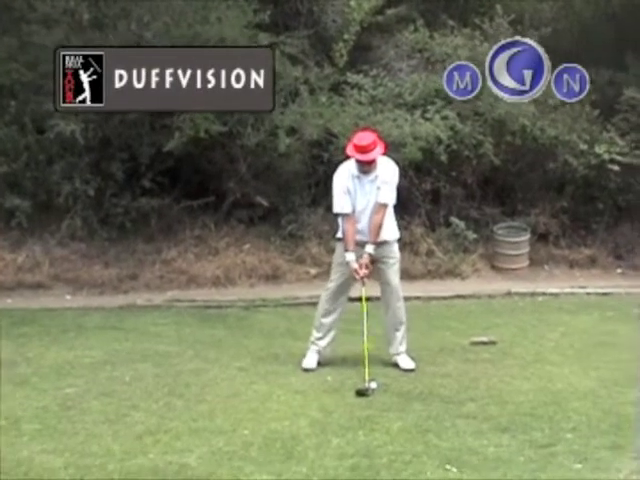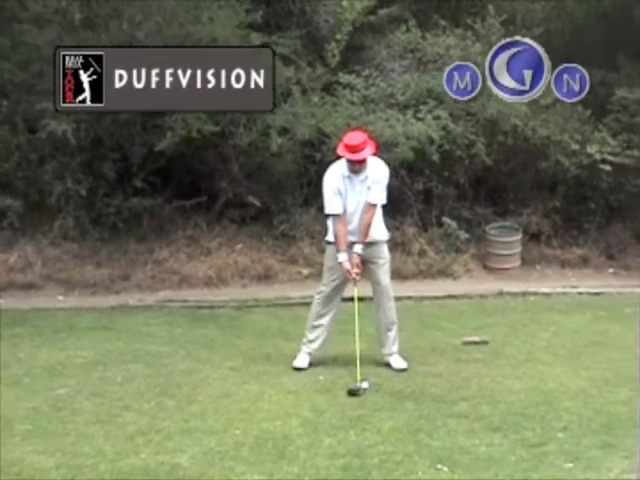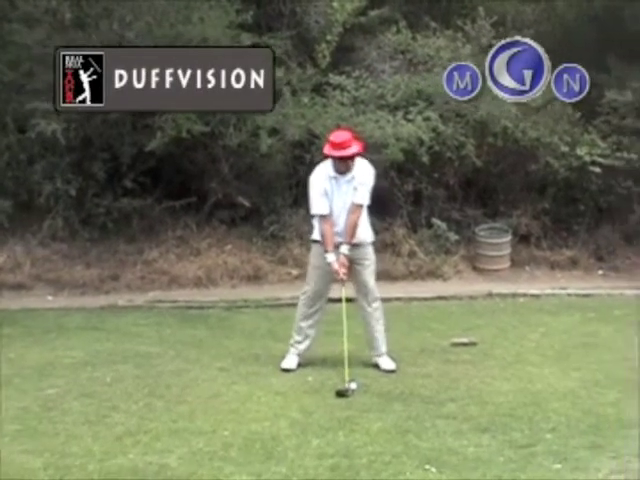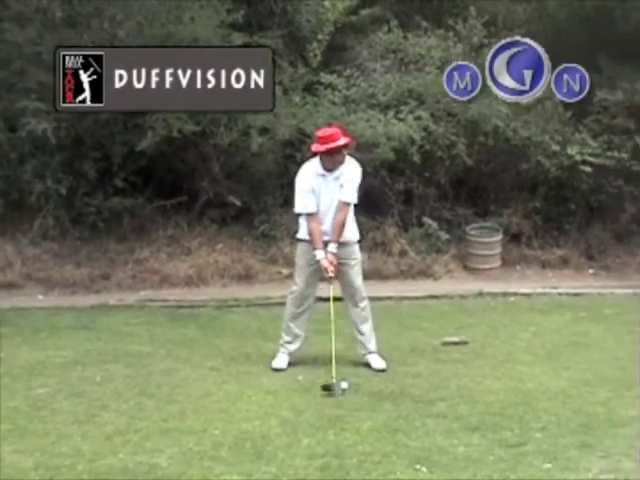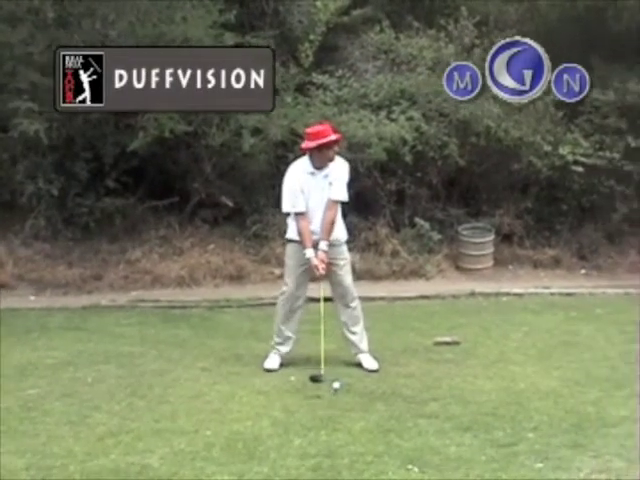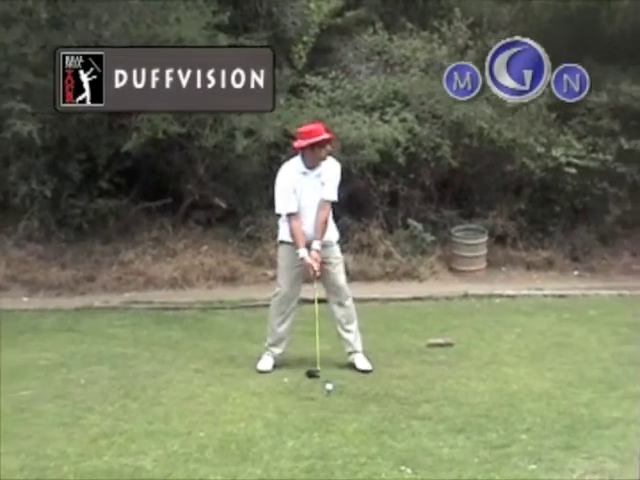
dt=0.2s
person 1, frame 1
left shoulder: (389, 169)
right shoulder: (342, 174)
left elbow: (380, 212)
right elbow: (347, 218)
left wrist: (370, 251)
right wrist: (351, 256)
left hip: (384, 240)
right hip: (351, 240)
left knee: (393, 294)
right knee: (333, 292)
left ankle: (399, 351)
right ankle: (315, 348)
person 1, frame 2
left shoulder: (379, 169)
right shoulder: (333, 175)
left elbow: (369, 212)
right elbow: (338, 219)
left wrist: (358, 251)
right wrist: (343, 257)
left hip: (374, 241)
right hip: (340, 241)
left knee: (384, 293)
right knee: (326, 294)
left ankle: (391, 351)
right ankle: (307, 350)
person 1, frame 3
left shoulder: (365, 170)
right shoulder: (319, 176)
left elbow: (355, 212)
right elbow: (324, 220)
left wrist: (345, 251)
right wrist: (331, 257)
left hip: (359, 242)
right hip: (325, 241)
left knee: (370, 295)
right knee: (312, 294)
left ankle: (380, 352)
right ankle: (295, 350)
person 1, frame 4
left shoulder: (352, 168)
right shoulder: (306, 174)
left elbow: (342, 210)
right elbow: (312, 218)
left wrist: (333, 249)
right wrist: (320, 255)
left hip: (345, 241)
right hip: (311, 241)
left knee: (357, 293)
right knee: (300, 294)
left ankle: (370, 351)
right ankle: (286, 350)
person 1, frame 5
left shoulder: (340, 167)
right shoulder: (295, 173)
left elbow: (332, 209)
right elbow: (300, 217)
left wrist: (323, 248)
right wrist: (310, 253)
left hip: (333, 241)
right hip: (300, 241)
left knee: (347, 294)
right knee: (290, 295)
left ankle: (362, 351)
right ankle: (278, 350)
person 1, frame 6
left shoulder: (332, 167)
right shoulder: (287, 174)
left elbow: (324, 209)
right elbow: (292, 218)
left wrist: (316, 247)
right wrist: (303, 253)
left hip: (325, 241)
right hip: (292, 242)
left knee: (341, 293)
right knee: (284, 296)
left ankle: (355, 351)
right ankle: (271, 352)
